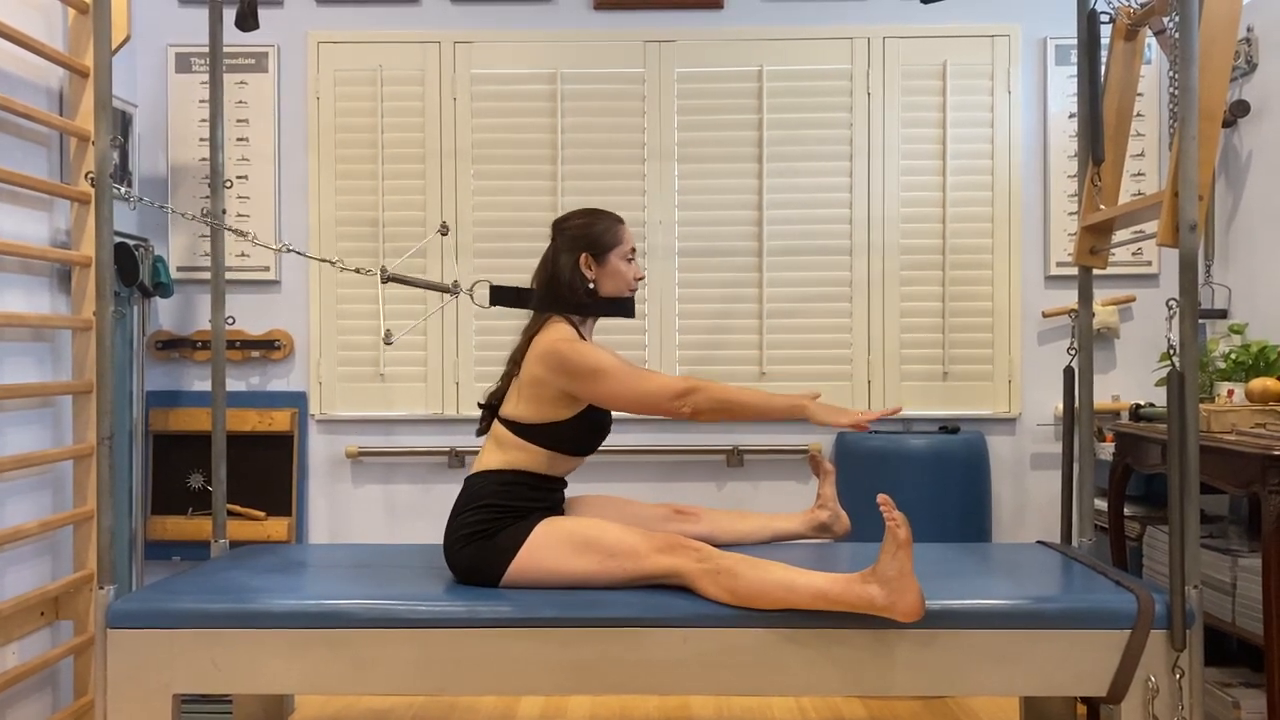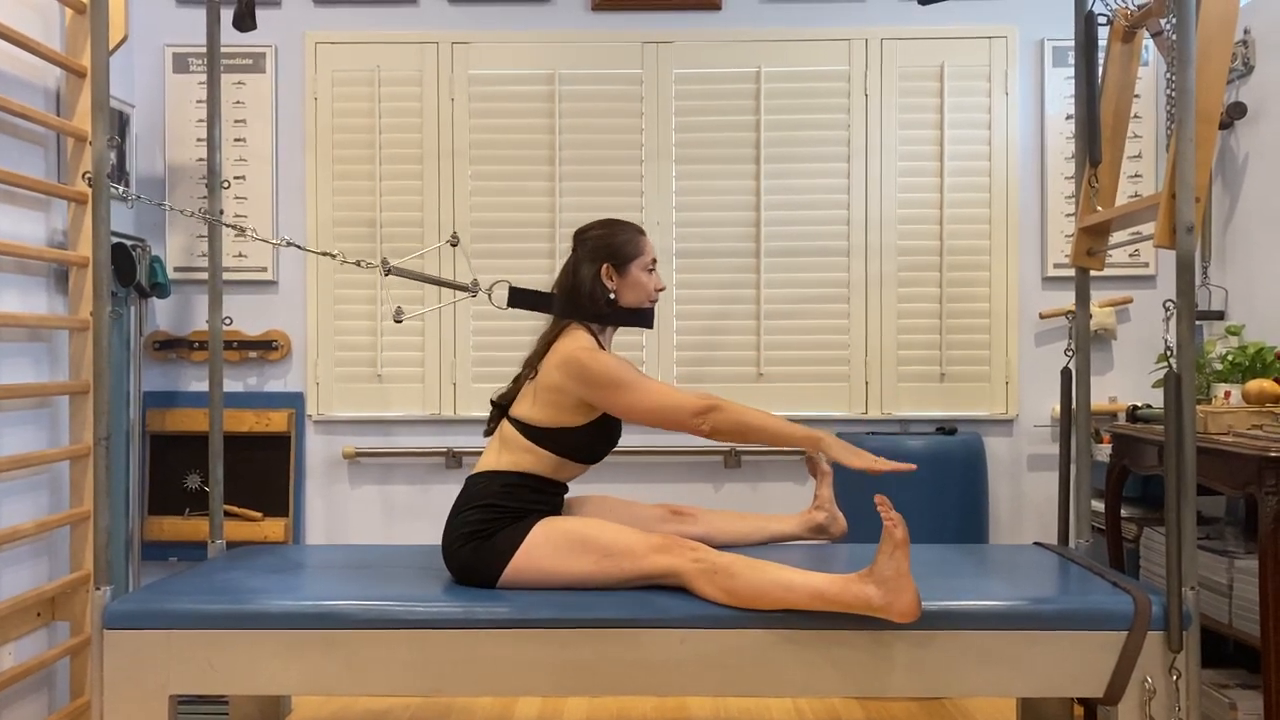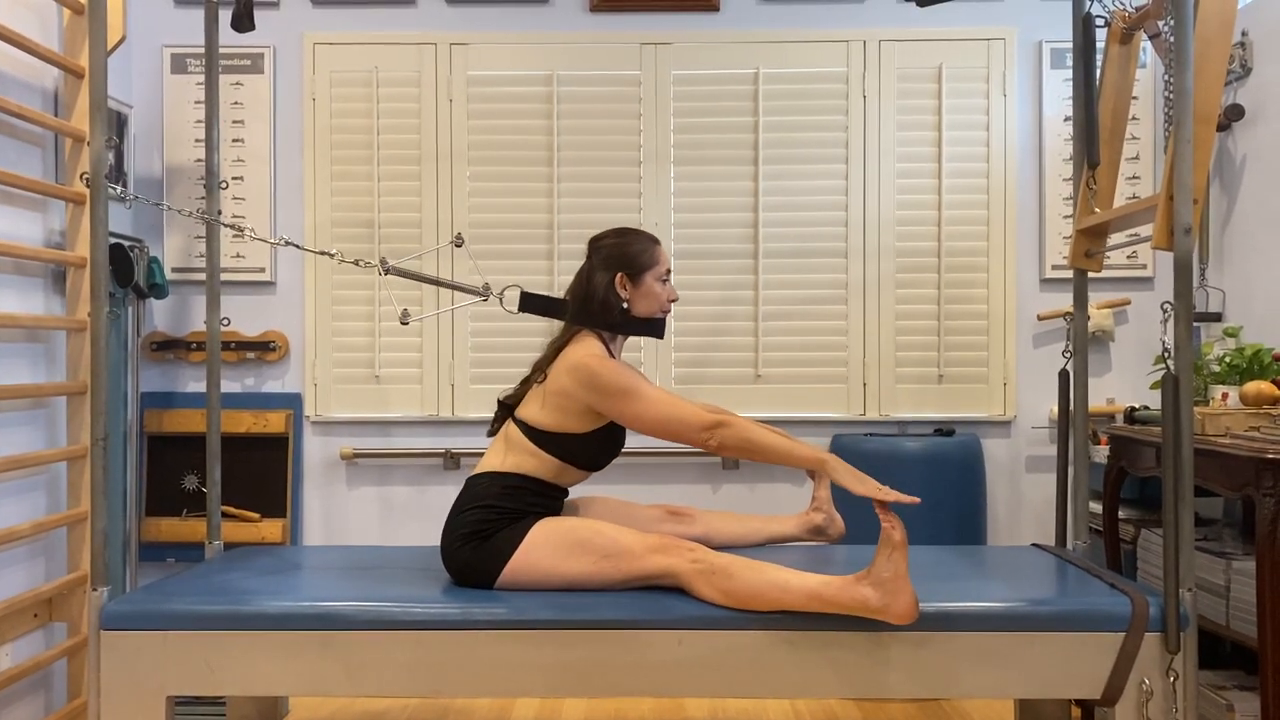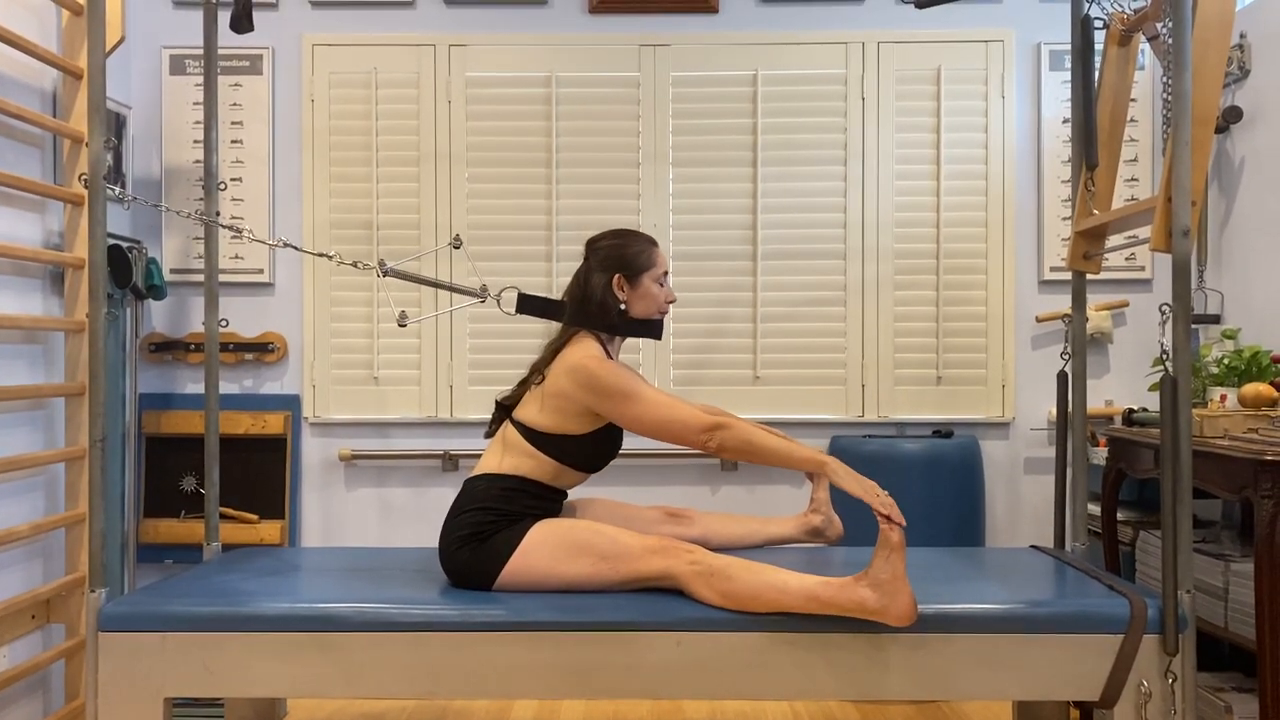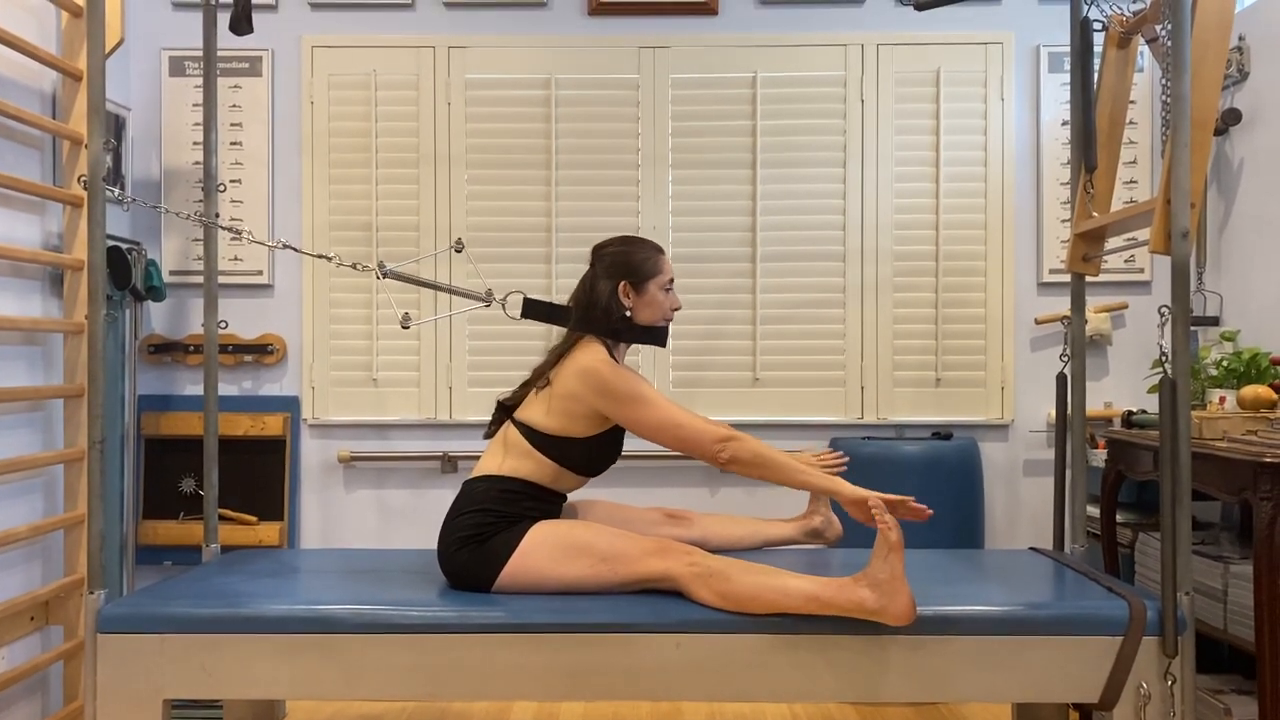
dt=0.4s
person 1, frame 1
left shoulder: (568, 337)
right shoulder: (562, 349)
left elbow: (673, 393)
right elbow: (686, 400)
left wrist: (789, 404)
right wrist: (804, 408)
left hip: (527, 514)
right hip: (492, 533)
left knee: (680, 518)
right knee: (682, 558)
left ankle: (812, 520)
right ankle: (872, 594)
person 1, frame 2
left shoulder: (584, 346)
right shoulder: (581, 358)
left elbow: (691, 405)
right elbow: (704, 417)
left wrist: (802, 435)
right wrist: (820, 441)
left hip: (525, 516)
right hip: (491, 534)
left knee: (677, 519)
right knee: (680, 558)
left ankle: (808, 522)
person 1, frame 3
left shoulder: (595, 353)
right shoulder: (590, 365)
left elbow: (699, 414)
right elbow: (712, 432)
left wrist: (797, 446)
right wrist: (828, 463)
left hip: (524, 517)
right hip: (489, 534)
left knee: (678, 520)
right knee: (678, 558)
left ankle: (806, 522)
person 1, frame 4
left shoulder: (592, 355)
right shoulder: (588, 366)
left elbow: (698, 415)
right elbow: (712, 434)
left wrist: (795, 447)
right wrist: (827, 465)
left hip: (523, 519)
right hip: (488, 536)
left knee: (675, 522)
right knee: (676, 560)
left ankle: (805, 524)
person 1, frame 5
left shoulder: (594, 358)
right shoulder: (596, 371)
left elbow: (701, 429)
right elbow: (722, 447)
left wrist: (792, 464)
right wrist: (841, 490)
left hip: (518, 520)
right hip: (487, 537)
left knee: (674, 523)
right knee: (676, 562)
left ankle: (801, 526)
right ankle: (866, 599)
